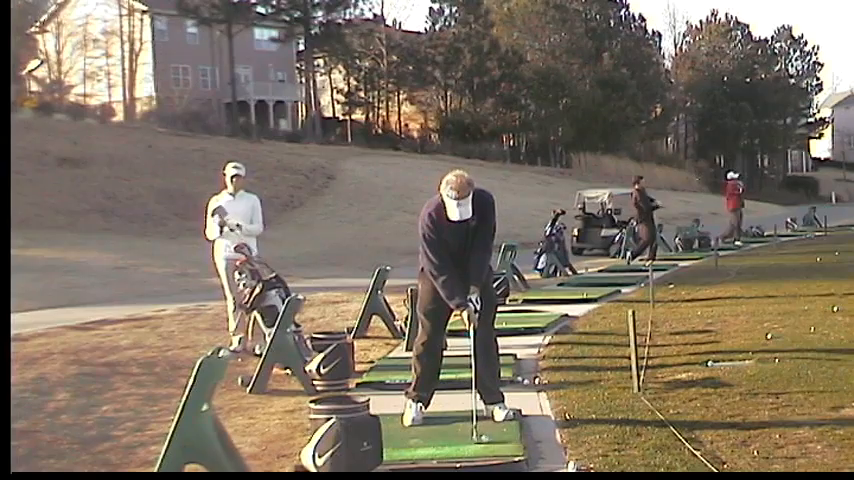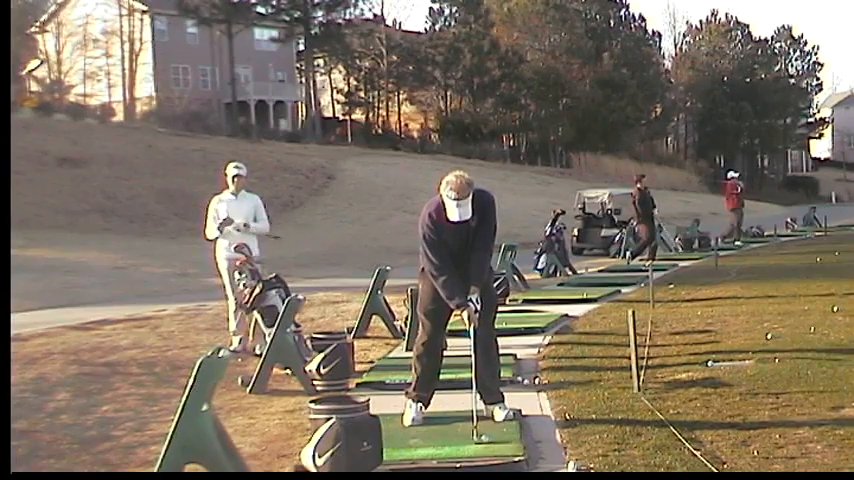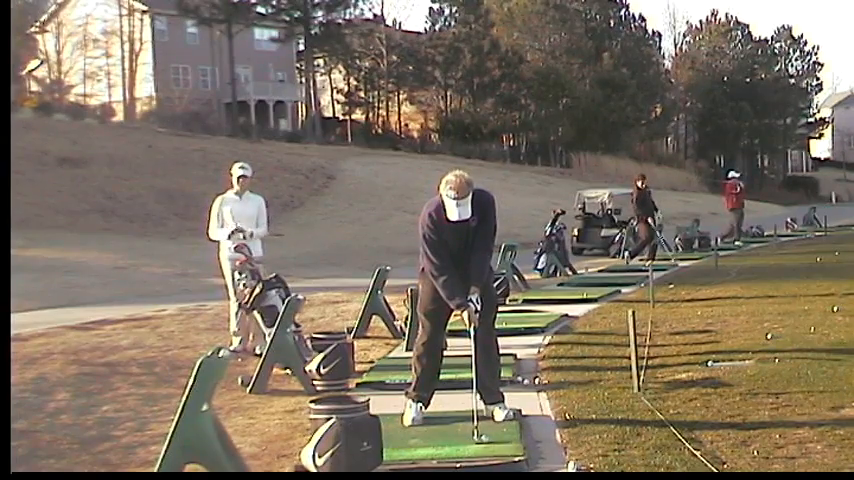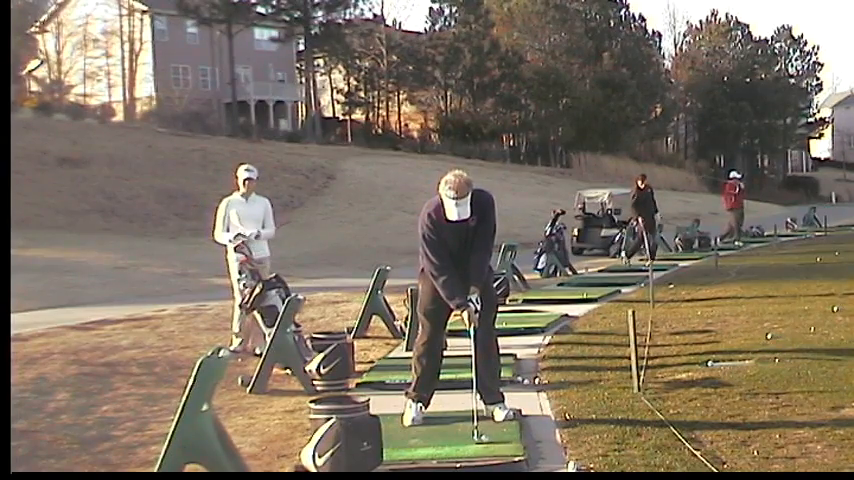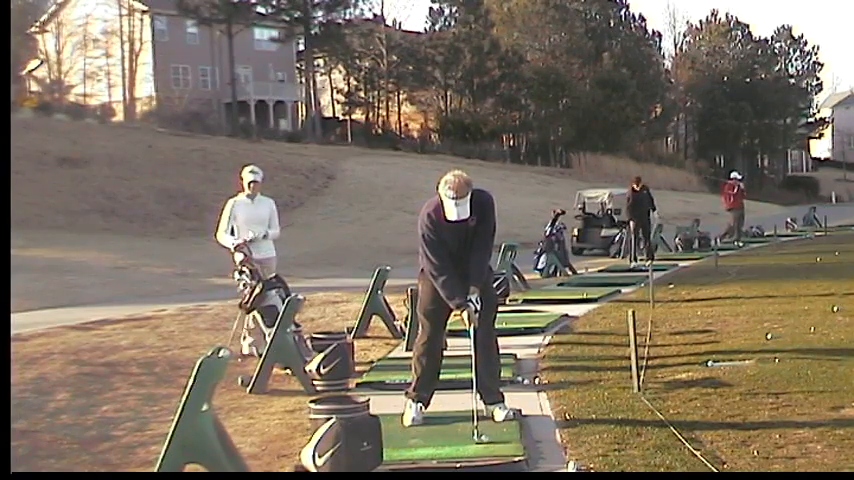
dt=0.4s
person 1, frame 1
left shoulder: (485, 202)
right shoulder: (430, 215)
left elbow: (483, 248)
right elbow: (437, 267)
left wrist: (474, 290)
right wrist: (460, 304)
left hip: (476, 273)
right hip: (438, 276)
left knee: (485, 335)
right knee: (429, 336)
left ankle: (493, 400)
right ankle: (416, 400)
person 1, frame 2
left shoulder: (485, 202)
right shoulder: (430, 215)
left elbow: (484, 249)
right elbow: (437, 267)
left wrist: (474, 290)
right wrist: (460, 304)
left hip: (477, 273)
right hip: (438, 276)
left knee: (485, 334)
right knee: (429, 336)
left ankle: (493, 399)
right ankle: (416, 400)
person 1, frame 3
left shoulder: (485, 202)
right shoulder: (430, 215)
left elbow: (484, 249)
right elbow: (438, 267)
left wrist: (475, 291)
right wrist: (460, 304)
left hip: (477, 274)
right hip: (438, 277)
left knee: (485, 335)
right knee: (429, 336)
left ankle: (493, 400)
right ankle: (416, 400)
person 1, frame 4
left shoulder: (484, 202)
right shoulder: (430, 215)
left elbow: (483, 249)
right elbow: (437, 267)
left wrist: (474, 290)
right wrist: (459, 304)
left hip: (477, 273)
right hip: (437, 276)
left knee: (485, 335)
right knee: (429, 336)
left ankle: (493, 399)
right ankle: (416, 400)
person 1, frame 5
left shoulder: (484, 202)
right shoulder: (429, 215)
left elbow: (482, 249)
right elbow: (437, 267)
left wrist: (473, 291)
right wrist: (459, 304)
left hip: (477, 273)
right hip: (437, 277)
left knee: (485, 335)
right knee: (429, 335)
left ankle: (493, 399)
right ankle: (416, 400)
person 2, frame 1
left shoulder: (252, 200)
right shoulder: (216, 201)
left elbow: (258, 229)
right elbow: (210, 234)
left wrist: (235, 225)
right wrist: (221, 225)
right hip: (225, 255)
right knee: (233, 298)
right ankle: (238, 340)
person 2, frame 2
left shoulder: (254, 200)
right shoulder: (217, 201)
left elbow: (265, 227)
right elbow: (209, 233)
left wrist: (244, 225)
right wrist: (220, 227)
left hip: (250, 255)
right hip: (226, 255)
right knee: (234, 298)
right ankle: (238, 340)
person 2, frame 3
left shoulder: (258, 201)
right shoulder: (222, 201)
left elbow: (263, 230)
right elbow: (213, 232)
left wrist: (248, 233)
right wrist: (230, 232)
left hip: (254, 255)
right hip: (230, 255)
right knee: (236, 298)
left ankle: (259, 341)
right ankle: (238, 341)
person 2, frame 4
left shoulder: (264, 203)
right shoulder: (228, 203)
left elbow: (271, 231)
right elbow: (218, 234)
left wrist: (255, 234)
right wrist: (233, 238)
left hip: (261, 257)
right hip: (238, 257)
right knee: (241, 300)
left ankle: (260, 342)
right ankle: (239, 341)
person 2, frame 5
left shoulder: (269, 203)
right shoulder: (234, 204)
left elbow: (276, 231)
right elbow: (221, 234)
left wrist: (260, 235)
right wrist: (235, 243)
left hip: (268, 256)
